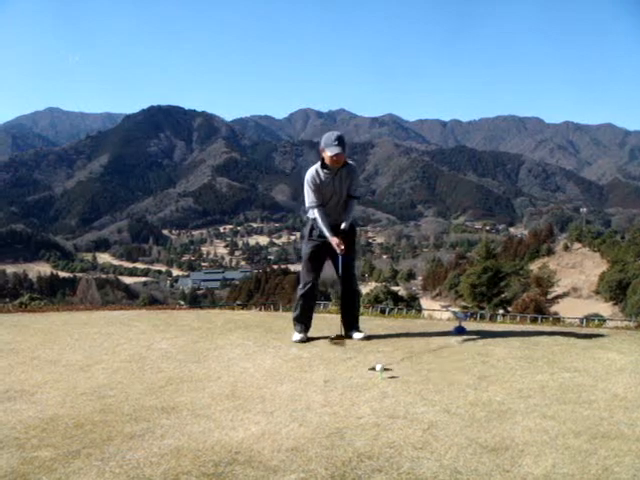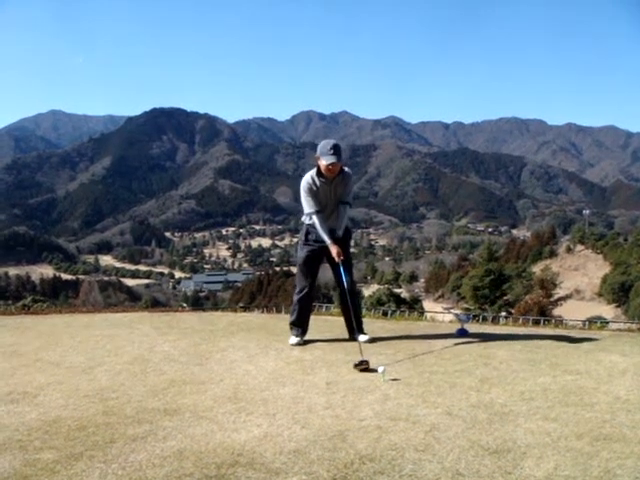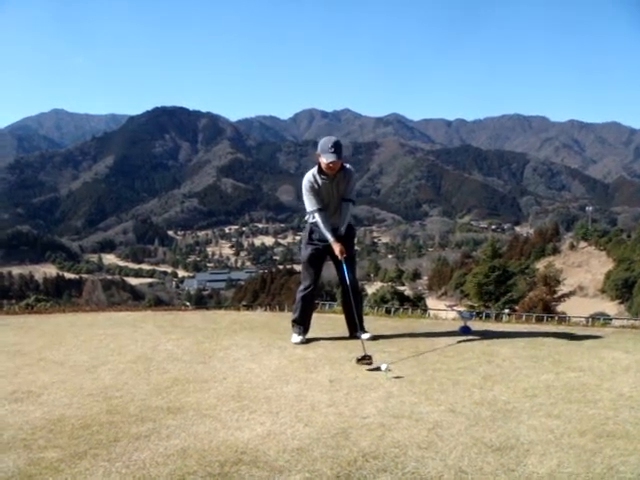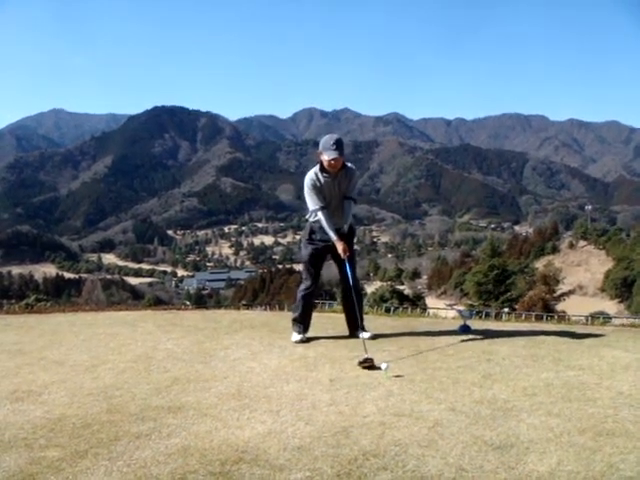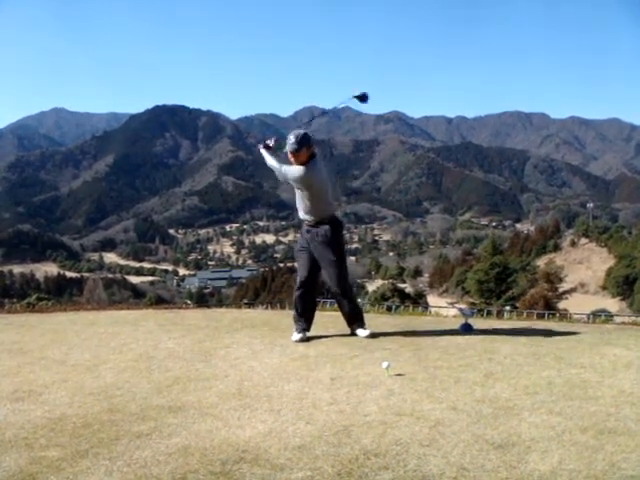
dt=1s
person 1, frame 1
left shoulder: (351, 170)
right shoulder: (313, 174)
left elbow: (352, 200)
right elbow: (316, 208)
left wrist: (344, 226)
right wrist: (330, 236)
left hip: (343, 230)
right hip: (317, 230)
left knee: (349, 281)
right knee: (309, 280)
left ankle: (351, 326)
right ankle: (301, 327)
person 1, frame 2
left shoulder: (347, 176)
right shoulder: (308, 181)
left elbow: (344, 207)
right elbow: (315, 215)
left wrist: (337, 238)
right wrist: (330, 244)
left hip: (339, 233)
right hip: (313, 234)
left knee: (348, 283)
right knee: (305, 284)
left ankle: (356, 330)
right ankle: (297, 331)
person 1, frame 3
left shoulder: (349, 174)
right shoulder: (310, 179)
left elbow: (347, 204)
right elbow: (317, 213)
left wrist: (340, 234)
right wrist: (332, 241)
left hip: (342, 231)
right hip: (316, 233)
left knee: (350, 281)
right knee: (309, 282)
left ankle: (357, 328)
right ankle: (299, 329)
person 1, frame 4
left shoulder: (350, 172)
right shoulder: (312, 178)
left elbow: (348, 203)
right elbow: (320, 212)
left wrist: (344, 232)
right wrist: (336, 240)
left hip: (343, 231)
right hip: (317, 232)
left knee: (350, 281)
right knee: (309, 281)
left ankle: (356, 326)
right ankle: (299, 328)
person 1, frame 5
left shoulder: (305, 172)
right shoulder: (308, 164)
left elbow: (277, 168)
right elbow: (284, 170)
left wrist: (264, 151)
right wrist: (271, 151)
left hip: (326, 230)
right hip: (308, 229)
left knee: (338, 280)
right knee: (304, 281)
left ankle: (357, 324)
right ankle: (301, 327)
